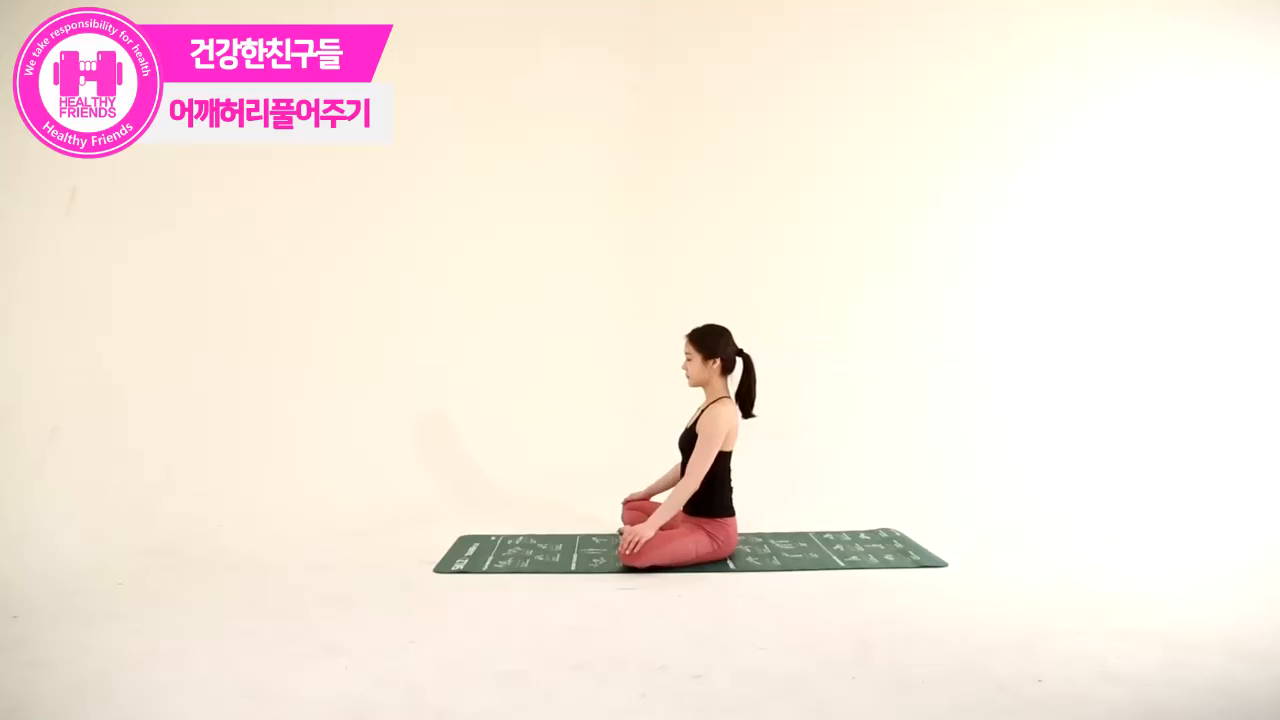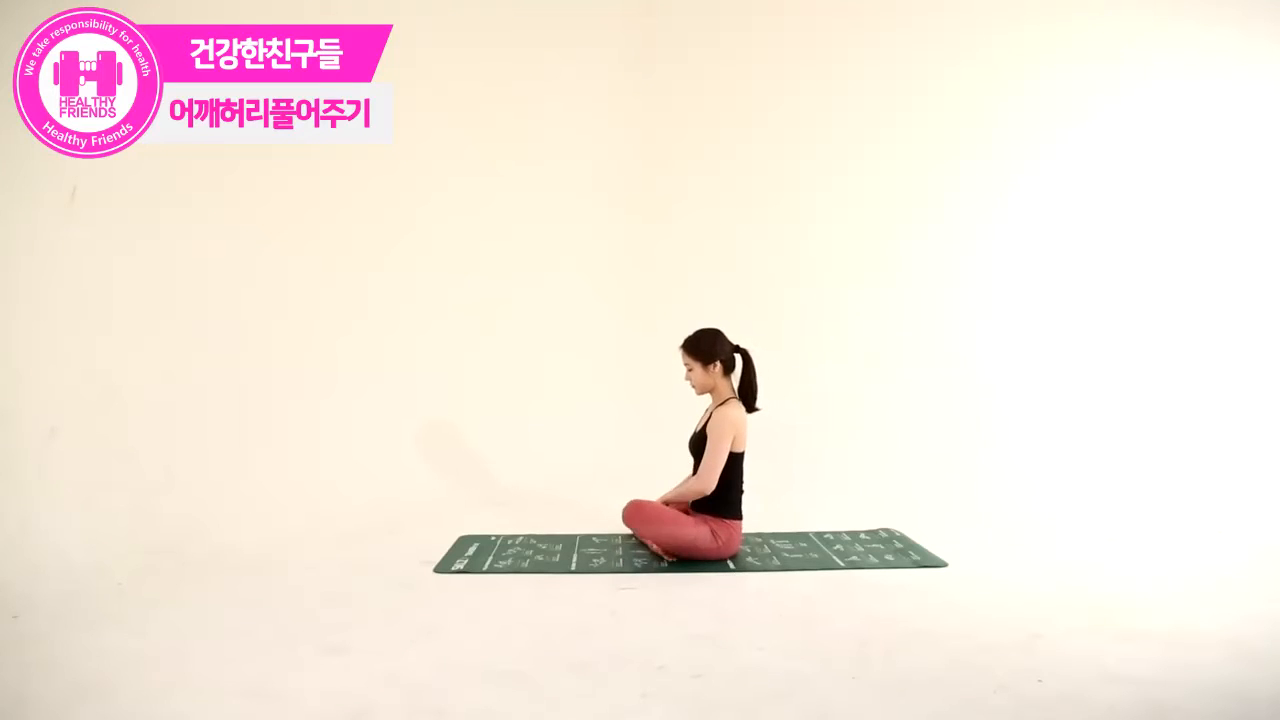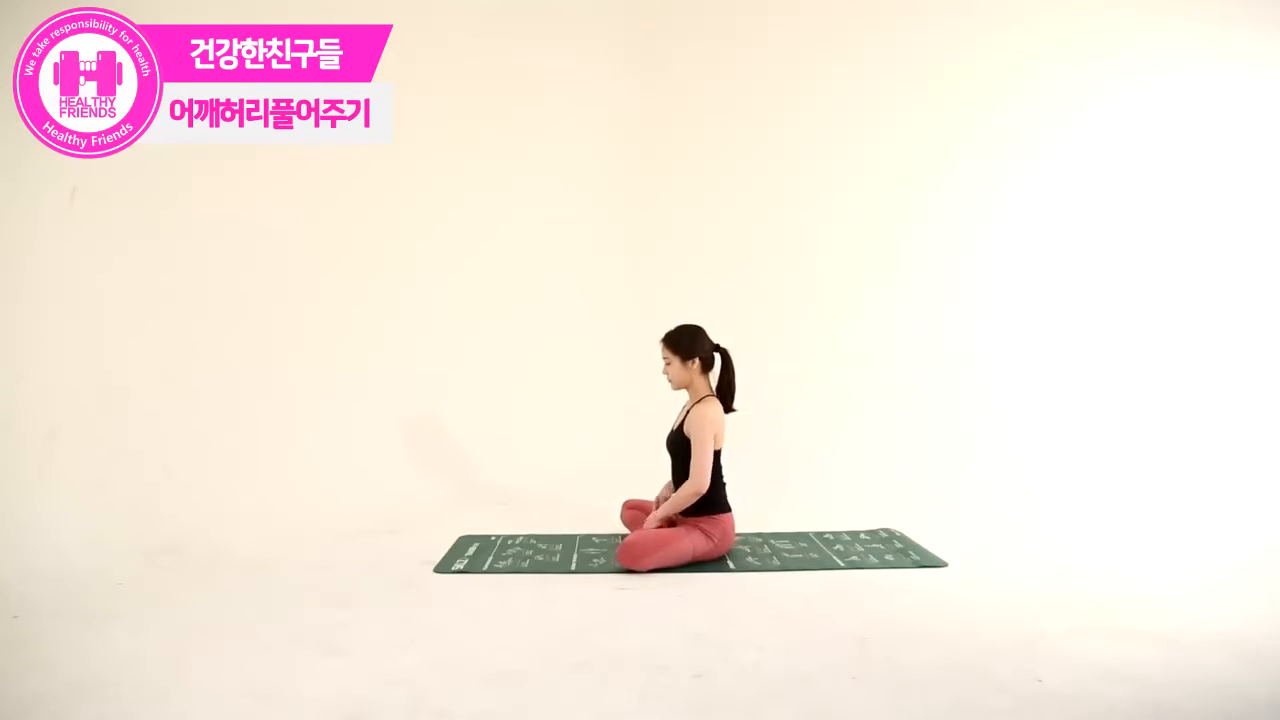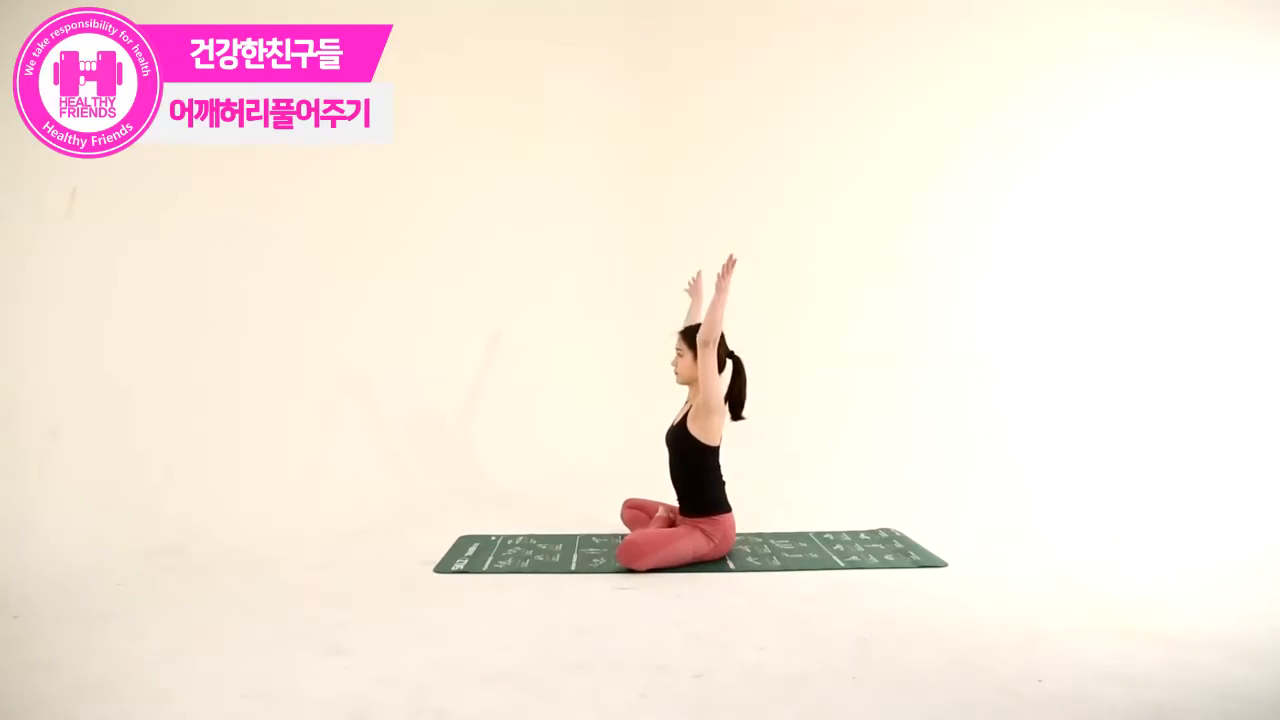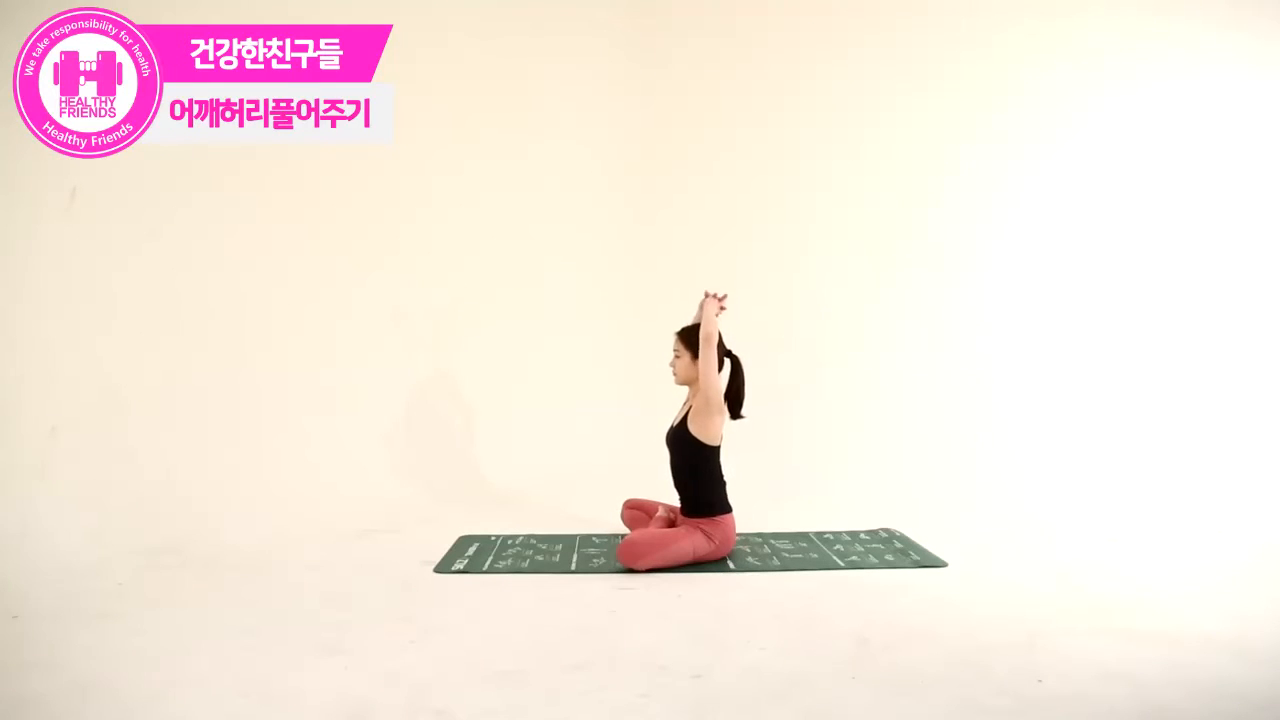
dt=1s
person 1, frame 1
left shoulder: (720, 413)
right shoulder: (710, 408)
left elbow: (692, 481)
right elbow: (687, 465)
left wrist: (651, 526)
right wrist: (648, 492)
left hip: (713, 531)
right hip: (695, 519)
left knee: (631, 551)
right knee: (632, 509)
person 1, frame 2
left shoulder: (727, 414)
right shoulder: (717, 409)
left elbow: (705, 484)
left wrist: (665, 498)
right wrist: (672, 497)
left hip: (718, 532)
right hip: (703, 521)
left knee: (635, 512)
right knee: (639, 511)
person 1, frame 3
left shoulder: (705, 412)
right shoulder: (694, 406)
left elbow: (698, 484)
left wrist: (659, 515)
right wrist: (665, 496)
left hip: (710, 527)
right hip: (692, 517)
left knee: (630, 553)
right knee: (630, 508)
person 1, frame 4
left shoulder: (710, 407)
right shoulder: (695, 401)
left elbow: (706, 342)
right elbow: (698, 341)
left wrist: (721, 292)
right wrist: (695, 301)
left hip: (711, 529)
right hip: (691, 517)
left knee: (629, 553)
right knee: (630, 508)
person 1, frame 5
left shoulder: (711, 404)
right shoulder: (694, 398)
left elbow: (707, 339)
right elbow: (695, 337)
left wrist: (710, 307)
right wrist: (706, 308)
left hip: (712, 529)
right hip: (692, 517)
left knee: (629, 552)
right knee: (631, 508)
